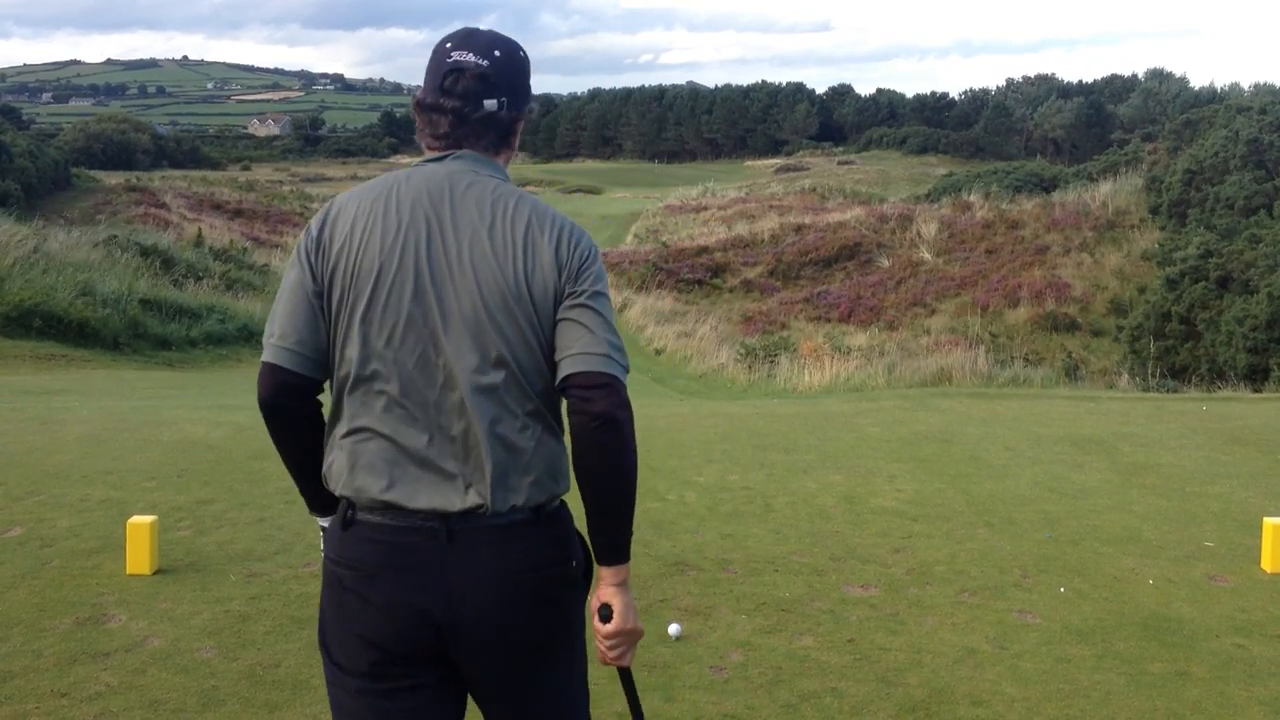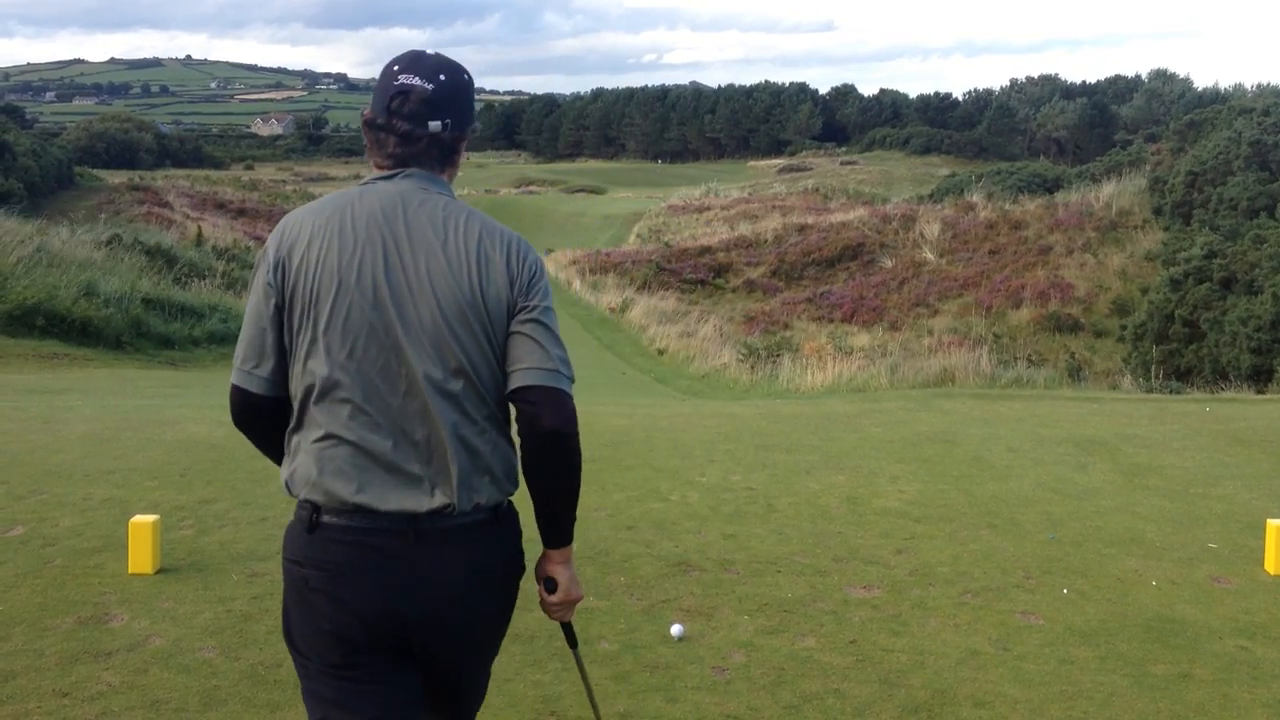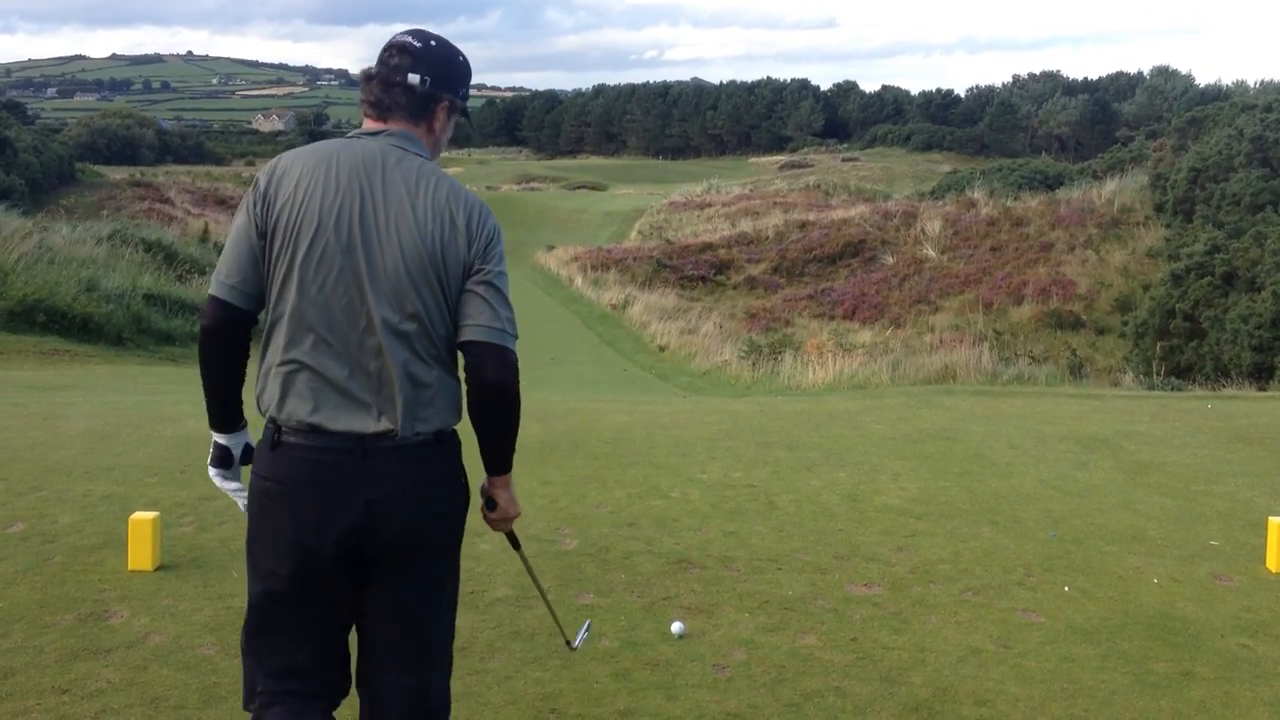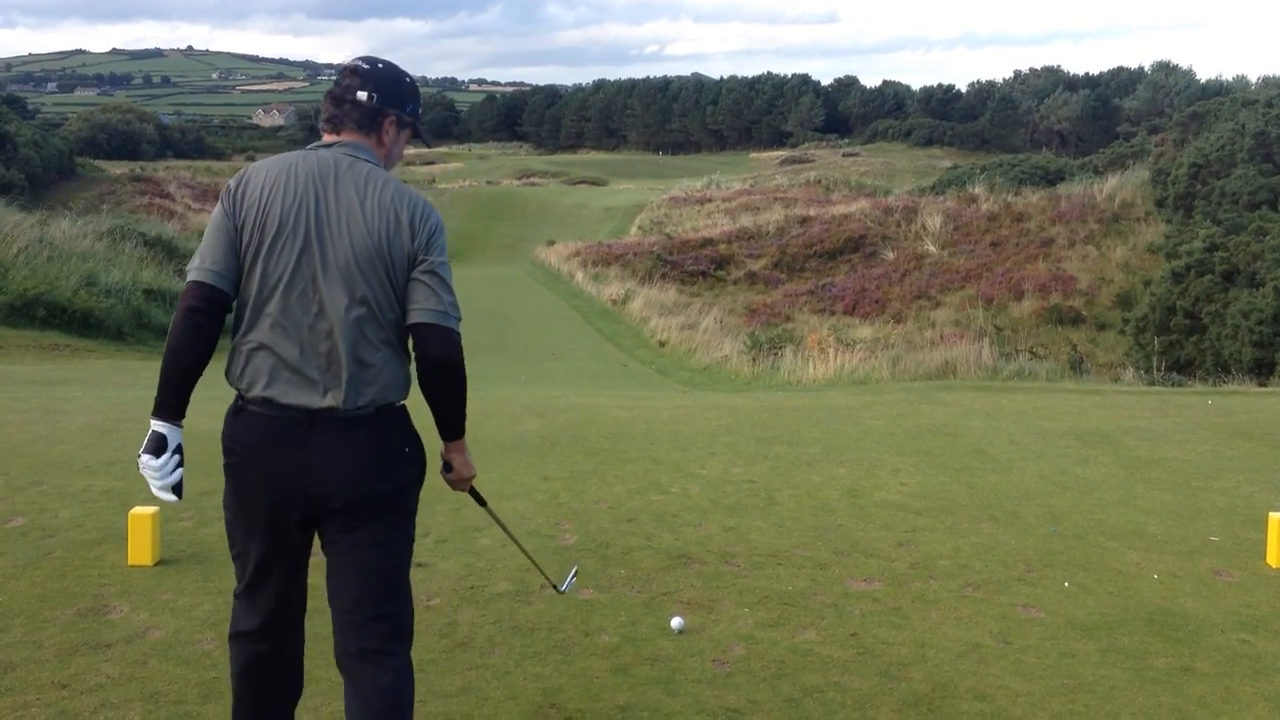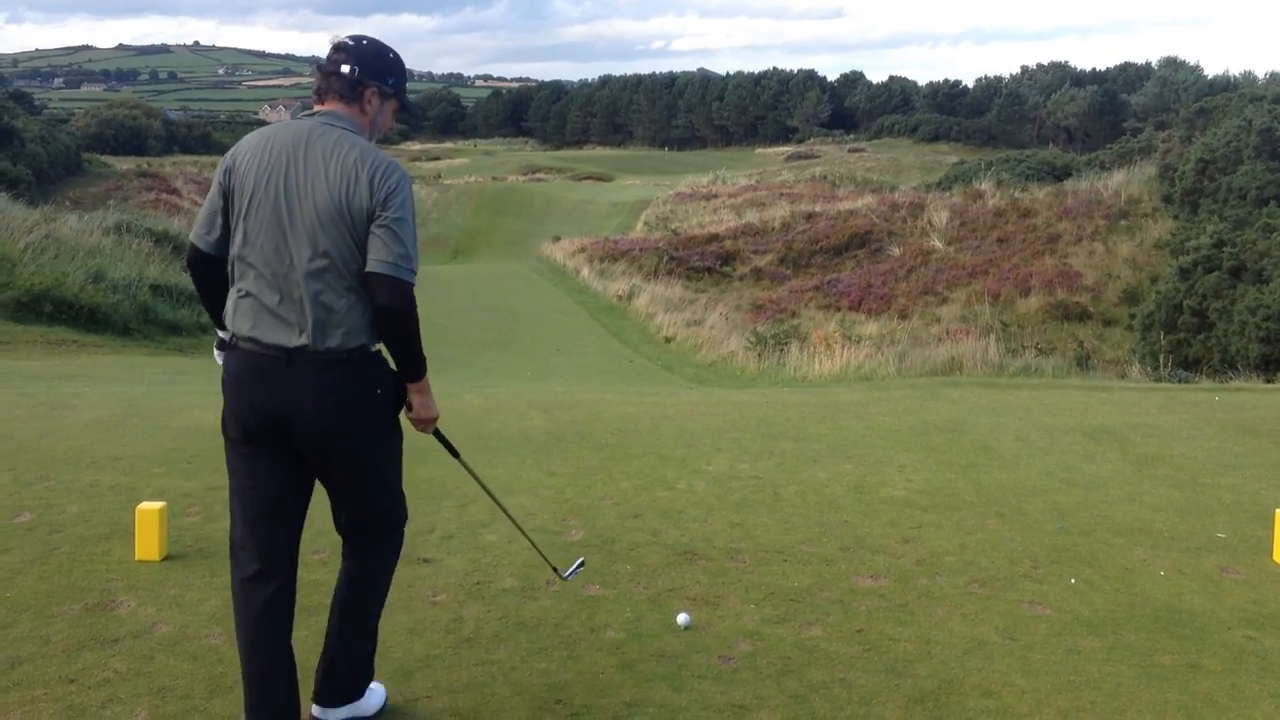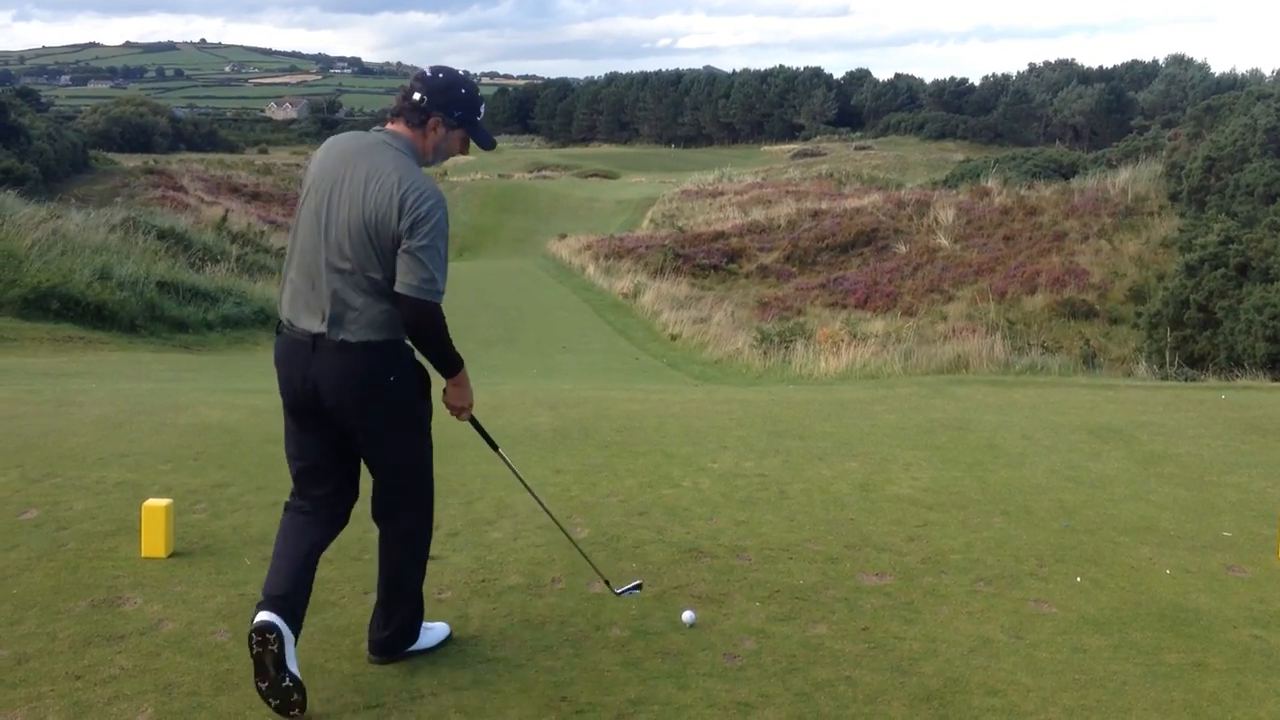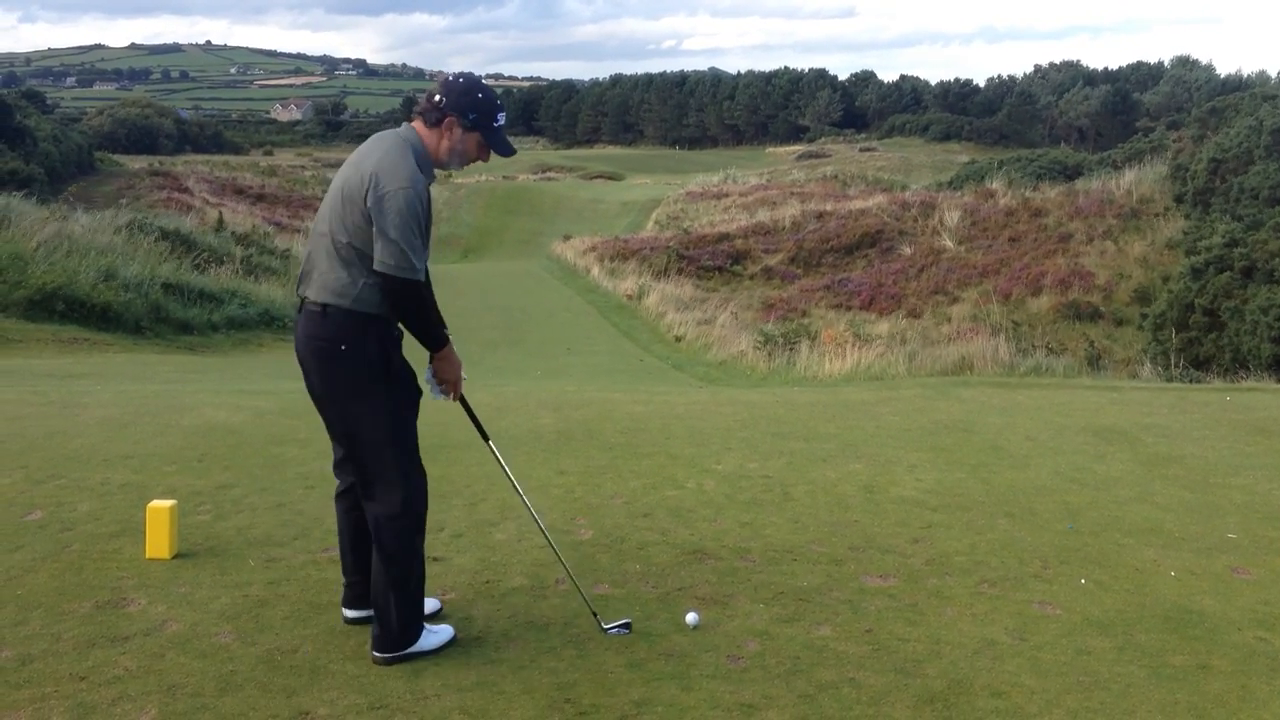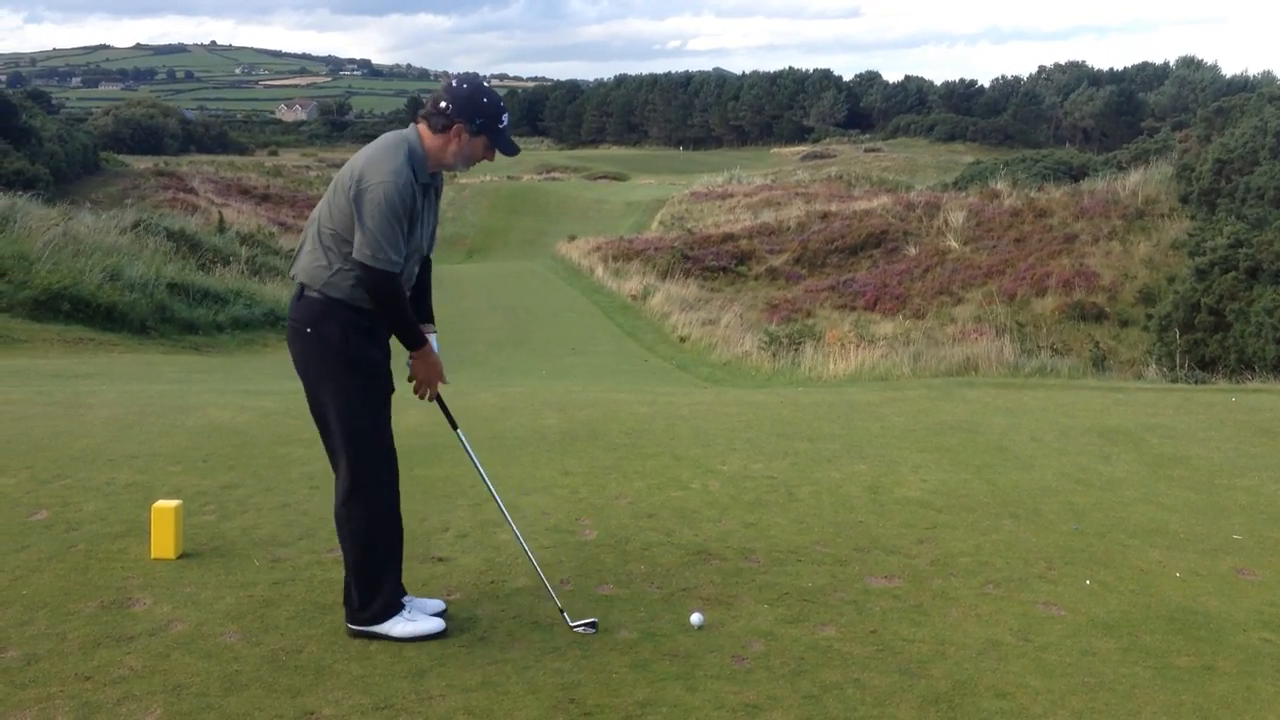
dt=0.4s
person 1, frame 1
left shoulder: (340, 219)
right shoulder: (558, 239)
left elbow: (281, 389)
right elbow: (601, 412)
left wrist: (331, 510)
right wrist: (612, 572)
left hip: (377, 559)
right hip: (518, 558)
person 1, frame 2
left shoulder: (298, 235)
right shoulder: (506, 252)
left elbow: (251, 404)
right elbow: (548, 420)
right wrist: (558, 549)
left hip: (339, 558)
right hip: (471, 554)
person 1, frame 3
left shoulder: (284, 177)
right shoulder: (466, 212)
left elbow: (221, 321)
right elbow: (491, 369)
left wrist: (227, 431)
right wrist: (499, 475)
left hip: (299, 471)
right hip: (418, 479)
person 1, frame 4
left shoulder: (252, 184)
right shoulder: (412, 210)
left elbow: (199, 308)
right elbow: (437, 347)
left wrist: (165, 421)
right wrist: (455, 442)
left hip: (262, 437)
right hip: (367, 448)
left knee: (263, 615)
right knee: (375, 647)
person 1, frame 5
left shoulder: (247, 151)
right shoulder: (380, 173)
left elbow: (202, 258)
right elbow: (390, 293)
right wrist: (416, 381)
left hip: (251, 376)
right hip: (342, 382)
left knee: (260, 560)
right knee: (373, 531)
person 1, frame 6
left shoulder: (331, 152)
right shoulder: (420, 196)
right elbow: (417, 308)
right wrist: (453, 373)
left hip: (297, 351)
right hip: (369, 365)
left knee: (315, 498)
right knee: (403, 504)
left ankle: (277, 614)
right ankle: (394, 632)
person 1, frame 7
left shoulder: (390, 149)
right shoulder: (403, 178)
right elbow: (400, 281)
left wrist: (436, 338)
right wrist: (442, 350)
left hip: (322, 326)
right hip: (351, 336)
left knee: (360, 469)
right knee: (395, 482)
left ankle: (363, 595)
right ankle: (397, 632)
person 1, frame 8
left shoulder: (424, 169)
right shoulder: (389, 174)
left elbow: (416, 260)
right elbow: (378, 276)
left wrist: (425, 333)
right wrist: (419, 346)
left hip: (354, 323)
right hip: (329, 323)
left knee: (365, 459)
right knee: (366, 465)
left ankle: (373, 593)
right ankle: (373, 607)
